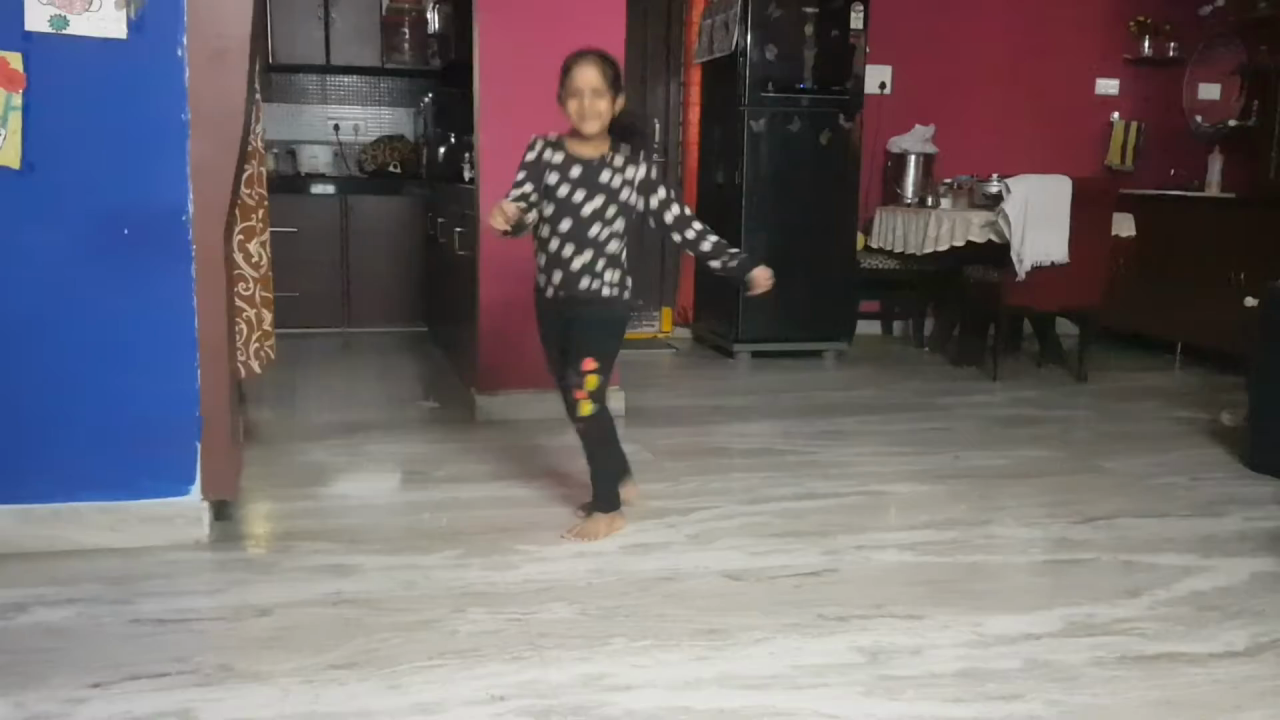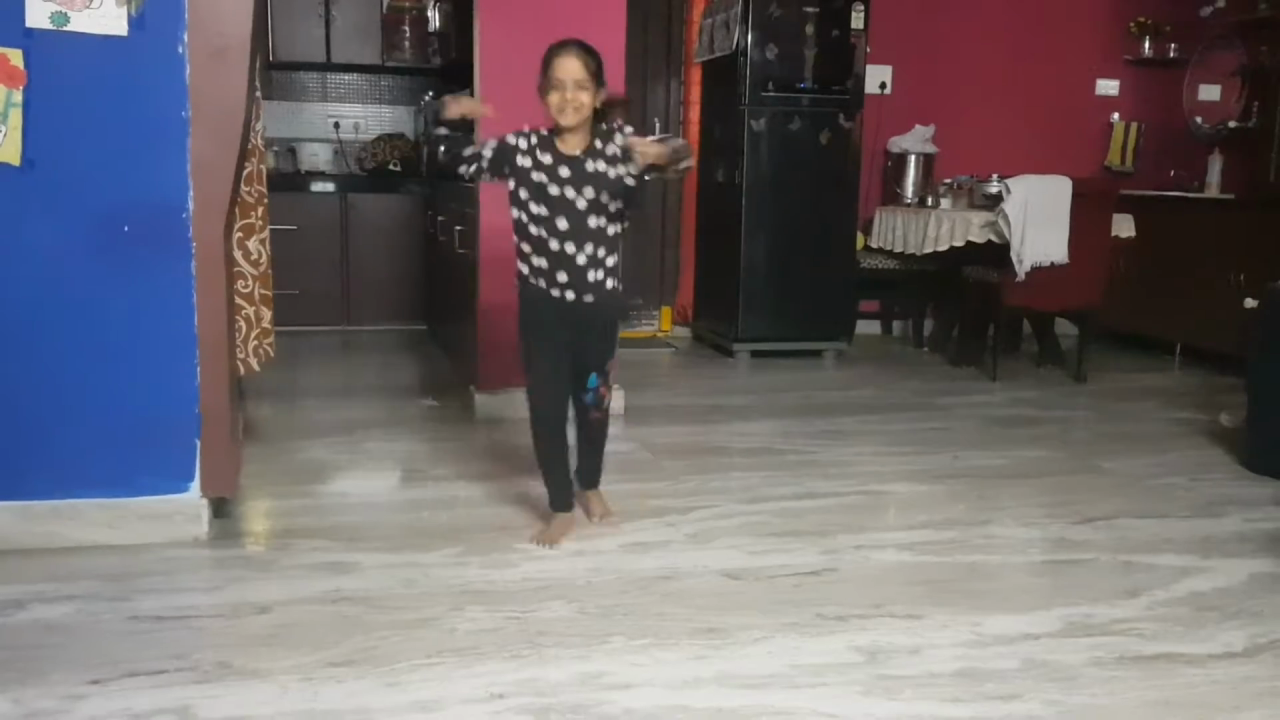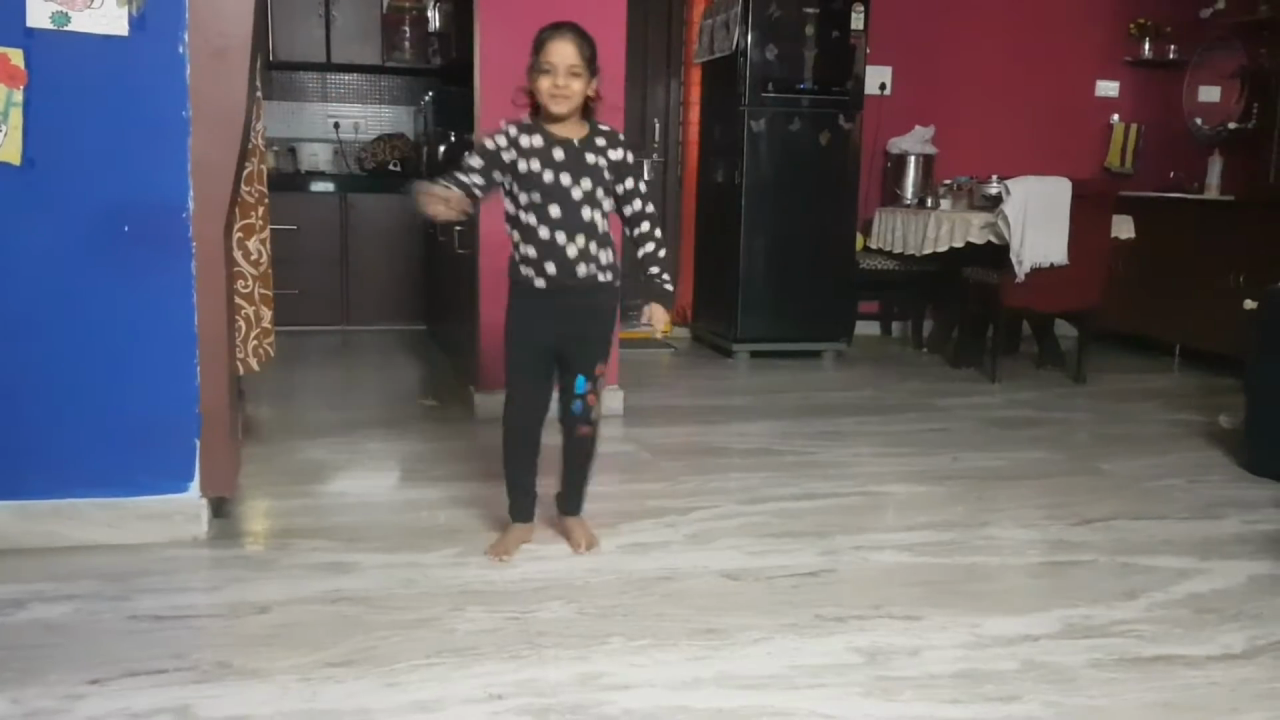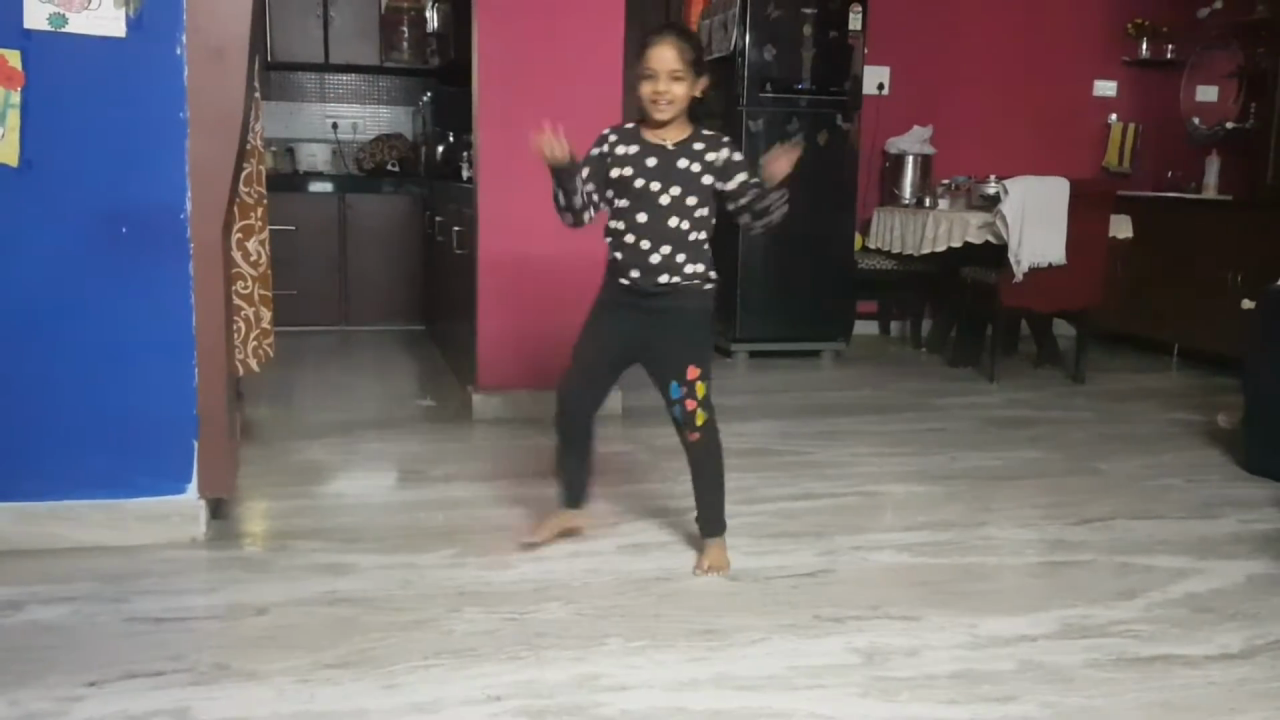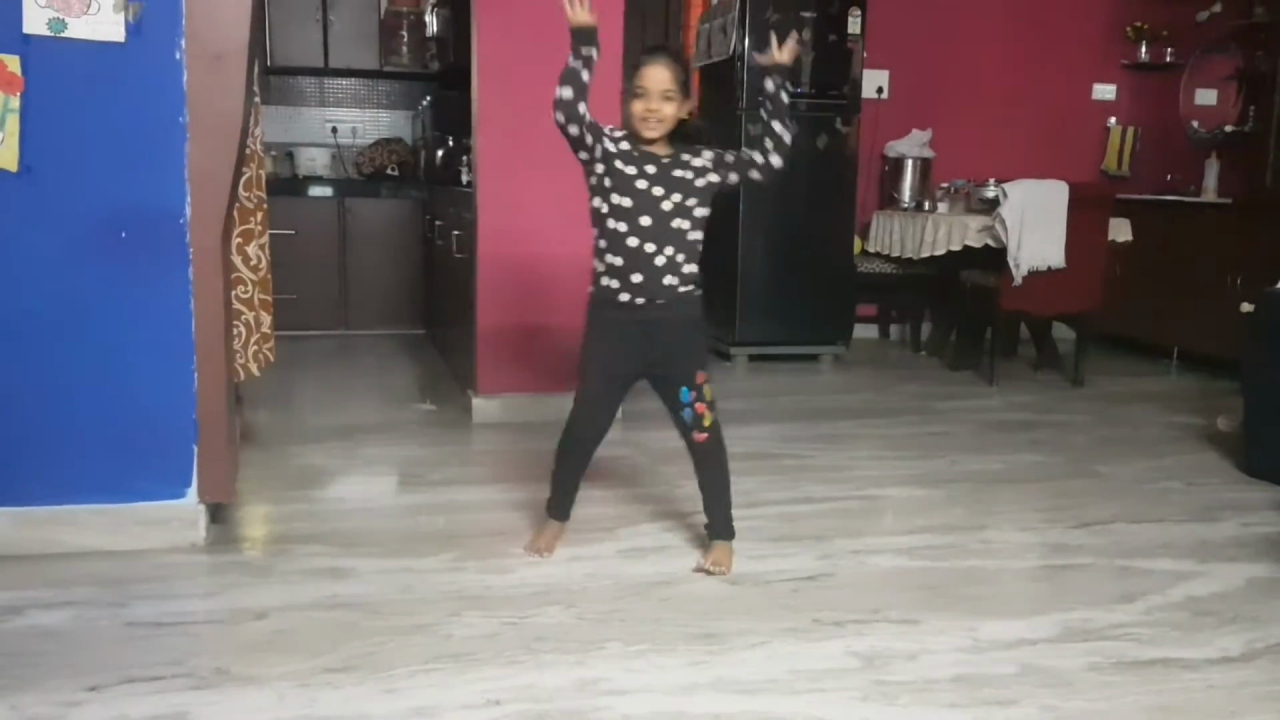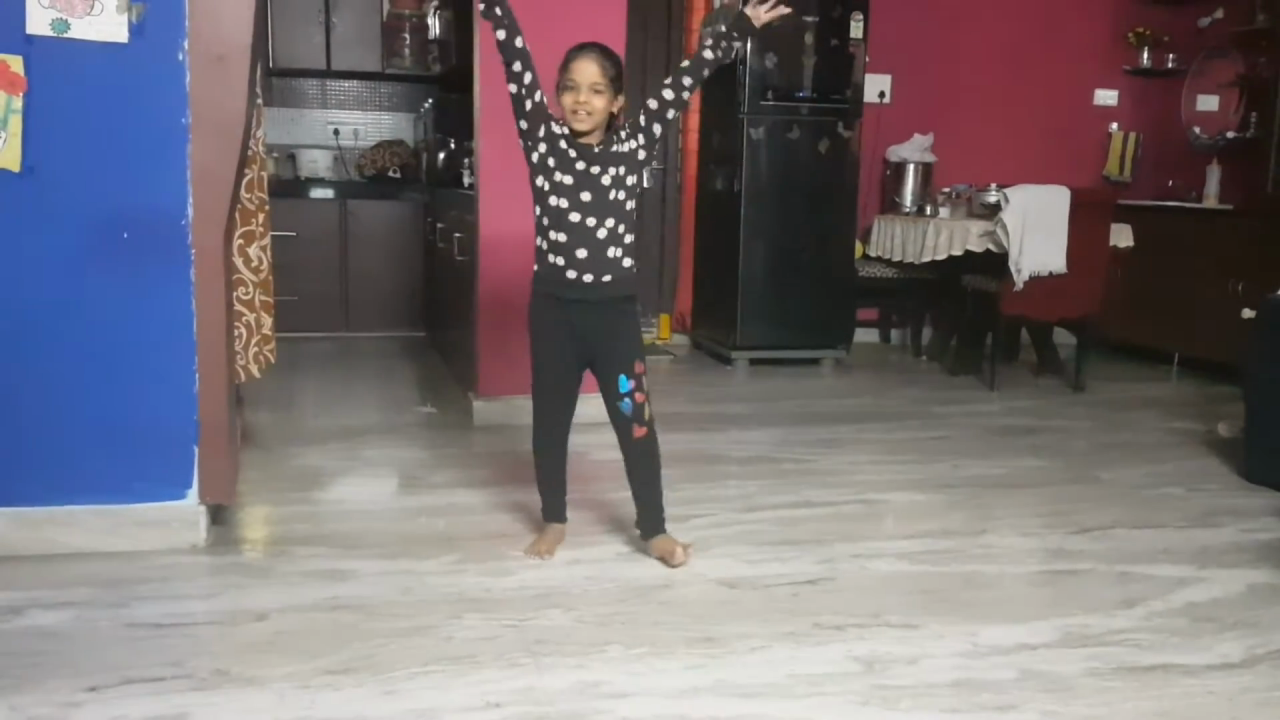
dt=0.5s
person 1, frame 1
left shoulder: (634, 166)
right shoulder: (542, 154)
left elbow: (681, 224)
right elbow: (518, 209)
left wrist: (744, 268)
right wrist: (504, 219)
left hip: (599, 303)
right hip: (552, 301)
left knee: (586, 402)
right knee: (579, 402)
left ankle: (607, 507)
right ankle: (620, 478)
person 1, frame 2
left shoulder: (618, 144)
right shoulder: (522, 149)
left elbow: (677, 154)
right elbow: (458, 163)
left wrist: (659, 153)
right wrist: (450, 118)
left hip: (598, 304)
right hip: (542, 305)
left knee: (592, 401)
right knee: (547, 407)
left ankle: (590, 485)
right ankle: (561, 508)
person 1, frame 3
left shoulder: (612, 147)
right shoulder: (509, 139)
left elbow: (641, 219)
right elbow: (461, 186)
left wrist: (657, 291)
right wrist: (443, 200)
left hip: (592, 302)
right hip: (532, 300)
left knee: (582, 416)
right knee: (523, 415)
left ankle: (569, 511)
right ankle: (521, 519)
person 1, frame 4
left shoulder: (715, 151)
right shoulder: (614, 143)
left elbow: (761, 214)
right elbow: (576, 212)
left wrist: (773, 181)
right wrist: (562, 169)
left hip: (683, 307)
right hip: (620, 299)
left knee: (695, 422)
right knee: (573, 401)
left ankle: (714, 533)
right ankle: (571, 508)
person 1, frame 5
left shoulder: (702, 167)
right shoulder: (604, 154)
left elbow: (770, 156)
right elbow: (568, 109)
left wrist: (775, 78)
left hip: (679, 321)
right hip: (613, 318)
left knee: (701, 427)
right knee: (585, 423)
left ankle: (721, 534)
right ankle: (556, 516)
person 1, frame 6
left shoulder: (634, 144)
right shoulder: (541, 139)
left elbow: (682, 83)
right elbow: (515, 62)
left hip: (614, 308)
right hip: (554, 306)
left knee: (635, 421)
right knee: (551, 418)
left ankle: (654, 529)
right ankle: (553, 520)
